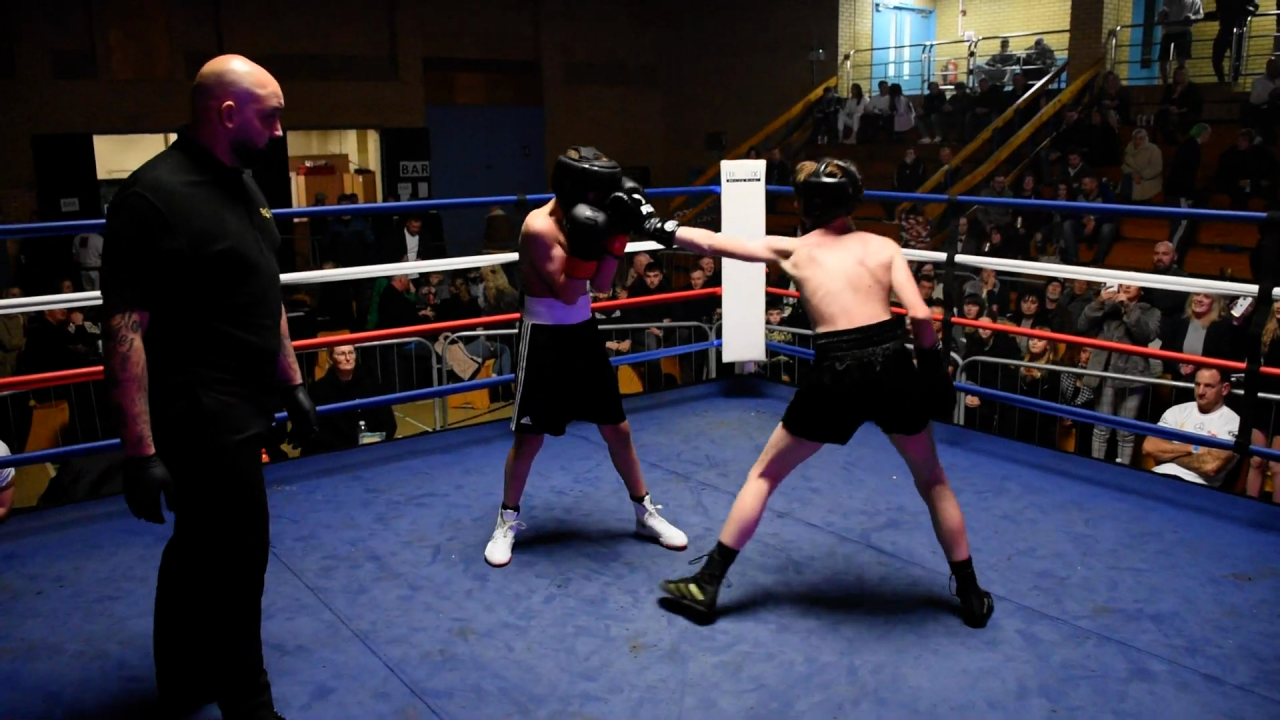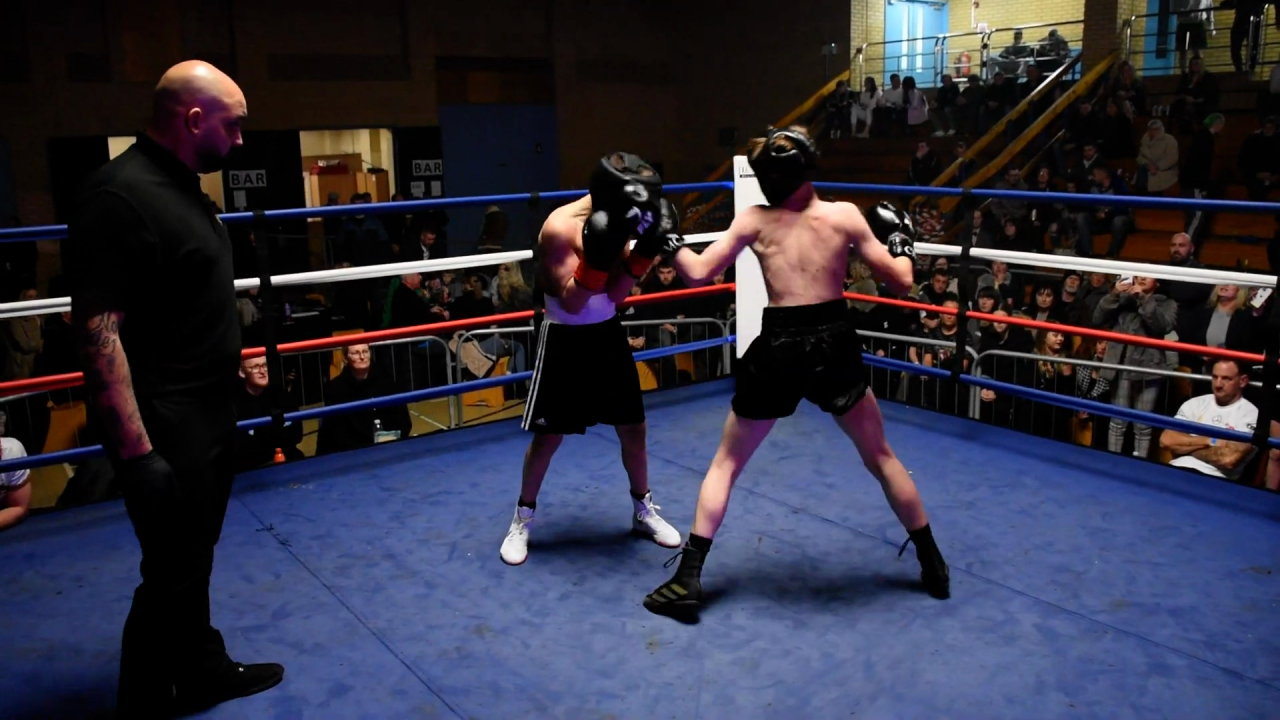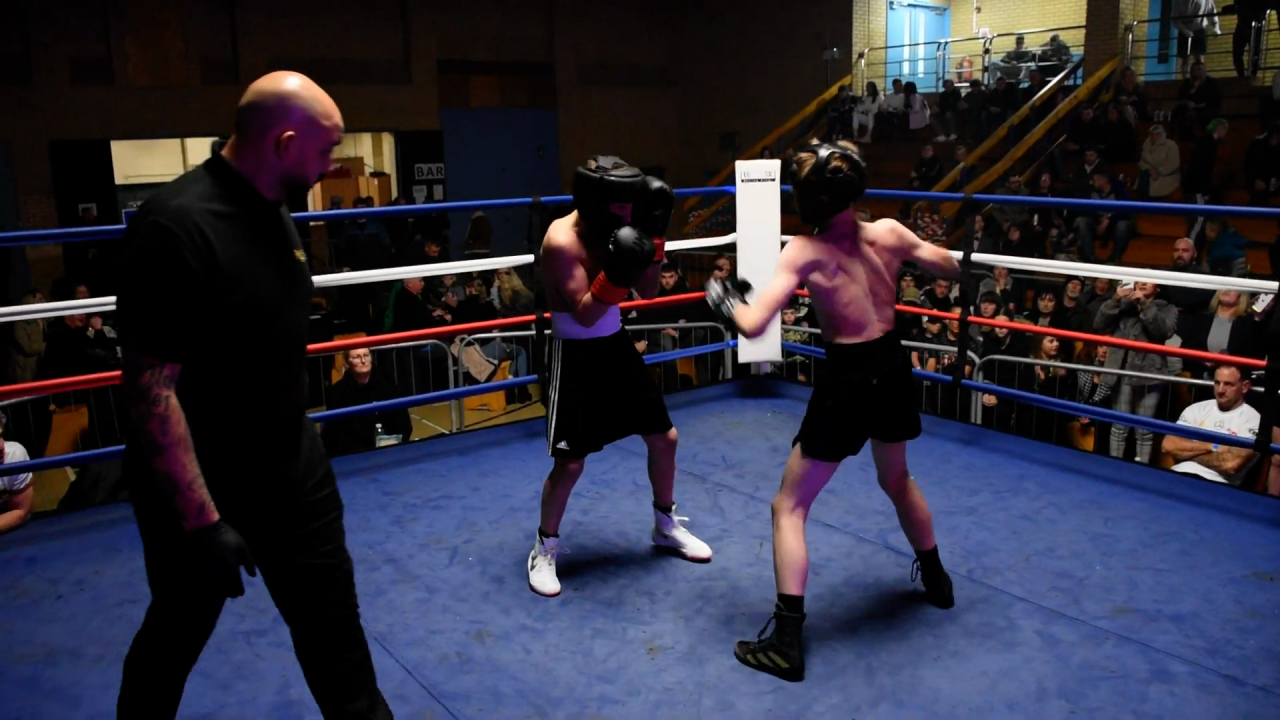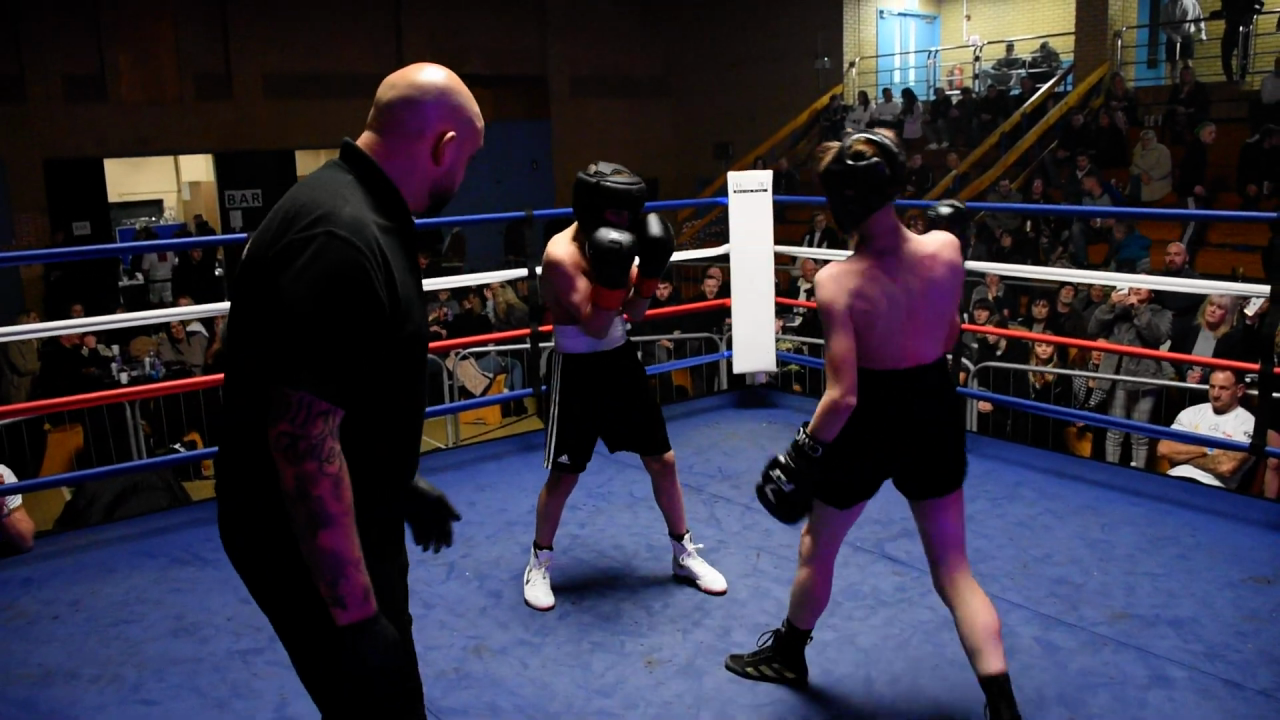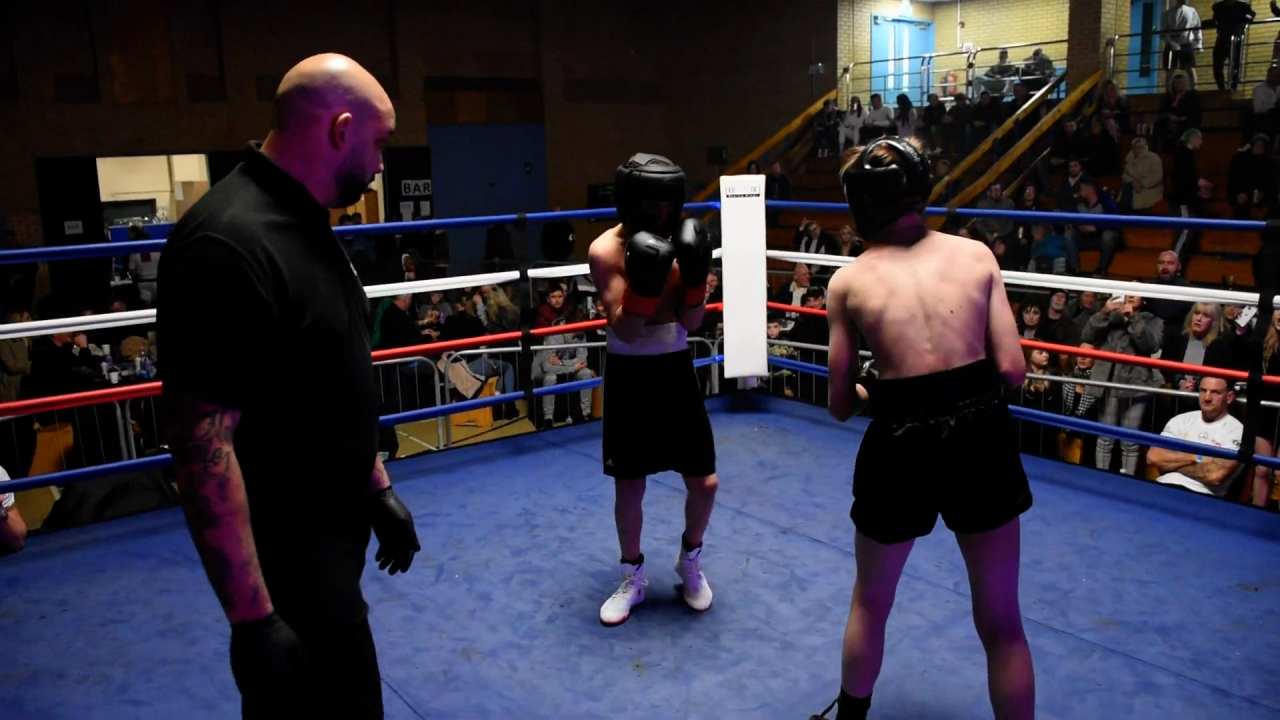
dt=0.7s
person 1, frame 1
left shoulder: (239, 184)
right shoulder: (156, 196)
right elbow: (125, 331)
left wrist: (292, 384)
right wrist: (141, 451)
left hip: (243, 404)
right hip: (202, 414)
left knee: (202, 545)
right knee: (239, 552)
person 1, frame 2
left shoulder: (180, 186)
right shoulder: (120, 195)
right elbow: (98, 332)
right wrist: (136, 449)
left hip: (204, 413)
right hip: (166, 423)
left knee: (189, 553)
right knee: (175, 571)
person 1, frame 3
left shoulder: (272, 215)
right shoulder: (176, 226)
right elbow: (150, 386)
right wrist: (201, 520)
left hip: (288, 462)
right hip: (203, 482)
left knee: (330, 604)
right knee: (179, 626)
person 1, frame 4
left shoulder: (362, 217)
right shoulder: (339, 238)
right elbow: (302, 436)
left wrist: (402, 487)
right wrist: (353, 614)
left hip: (357, 514)
right hip: (307, 536)
person 1, frame 5
left shoulder: (306, 225)
right shoulder: (228, 245)
right elbow: (204, 444)
left wrist: (378, 489)
right wrist: (253, 615)
left hip: (328, 521)
right hip: (283, 542)
person 2, frame 1
left shoulder: (789, 249)
right shoulder: (884, 247)
left elbow: (710, 243)
right elbow: (920, 316)
left wrist: (655, 223)
right wrist: (934, 366)
left hip: (836, 374)
right hip: (891, 365)
left knee: (764, 474)
right knee: (932, 483)
left ankle: (707, 584)
right ankle: (971, 594)
person 2, frame 2
left shoulder: (753, 220)
right shoulder: (845, 215)
left elbow: (698, 274)
right elbow: (901, 282)
left wrist: (663, 236)
right wrist: (899, 235)
left hip: (779, 348)
right hip: (834, 344)
left knee: (726, 462)
right knee: (879, 456)
left ankle: (688, 578)
right ankle: (931, 563)
person 2, frame 3
left shoulder: (805, 252)
right shoulder: (886, 233)
left elbow: (752, 324)
right elbow: (947, 265)
left wrist: (721, 299)
left hip: (850, 387)
right hip: (895, 377)
left knee: (789, 508)
right knee: (897, 479)
left ankle: (786, 639)
right ankle: (936, 579)
person 2, frame 4
left shoulder: (839, 282)
right shoulder: (945, 250)
left elbow: (843, 396)
right elbow: (947, 338)
left wrist: (798, 455)
left hip: (871, 424)
right hip: (934, 416)
left knee: (818, 548)
right knee: (955, 573)
left ankle: (787, 654)
person 2, frame 5
left shoulder: (849, 281)
right shoulder: (975, 255)
left elbow: (841, 406)
right elbow: (1012, 370)
left hip: (901, 442)
right hip: (981, 433)
left knee: (871, 601)
right knee: (1001, 621)
person 3, frame 1
left shoulder: (586, 219)
right shoulder: (538, 227)
left elbow: (603, 283)
right elbow: (567, 295)
left wrist: (617, 231)
right wrist: (582, 249)
left hip: (583, 333)
right hip: (544, 338)
left knee: (616, 428)
right knee: (528, 438)
left ankle: (645, 512)
right ankle: (507, 521)
person 3, frame 2
left shoulder: (615, 224)
right shoulder: (560, 227)
left elbow: (616, 294)
right elbow: (571, 302)
left wrist: (645, 248)
right wrist: (595, 258)
left hip: (607, 332)
right hip: (565, 338)
left knee: (634, 429)
right knee: (547, 438)
left ankle: (644, 510)
right ankle: (523, 519)
person 3, frame 3
left shoulder: (612, 231)
right shoulder: (562, 241)
left elbow: (646, 292)
right elbow: (585, 314)
left wrist: (653, 234)
right wrist: (614, 274)
left hip: (616, 345)
right hip: (577, 354)
left knee: (664, 437)
right knee: (569, 463)
left ankle: (668, 523)
right ankle: (544, 549)
person 3, frame 4
left shoulder: (617, 241)
right shoulder: (561, 254)
left elbow: (634, 315)
right elbow: (595, 327)
left wrist: (650, 270)
right wrist: (607, 277)
left hip: (620, 356)
right hip: (577, 366)
left knee: (662, 460)
right knee: (564, 474)
left ankle: (684, 553)
right ankle: (539, 563)
person 3, frame 5
left shoulder: (678, 243)
right shoulder: (605, 251)
left elbow: (693, 322)
right elbow: (627, 333)
left wrist: (695, 273)
right wrist: (644, 285)
left hip: (676, 368)
right hip: (628, 374)
left knee: (705, 482)
right knee: (629, 486)
left ankle: (690, 557)
right ankle: (632, 577)
